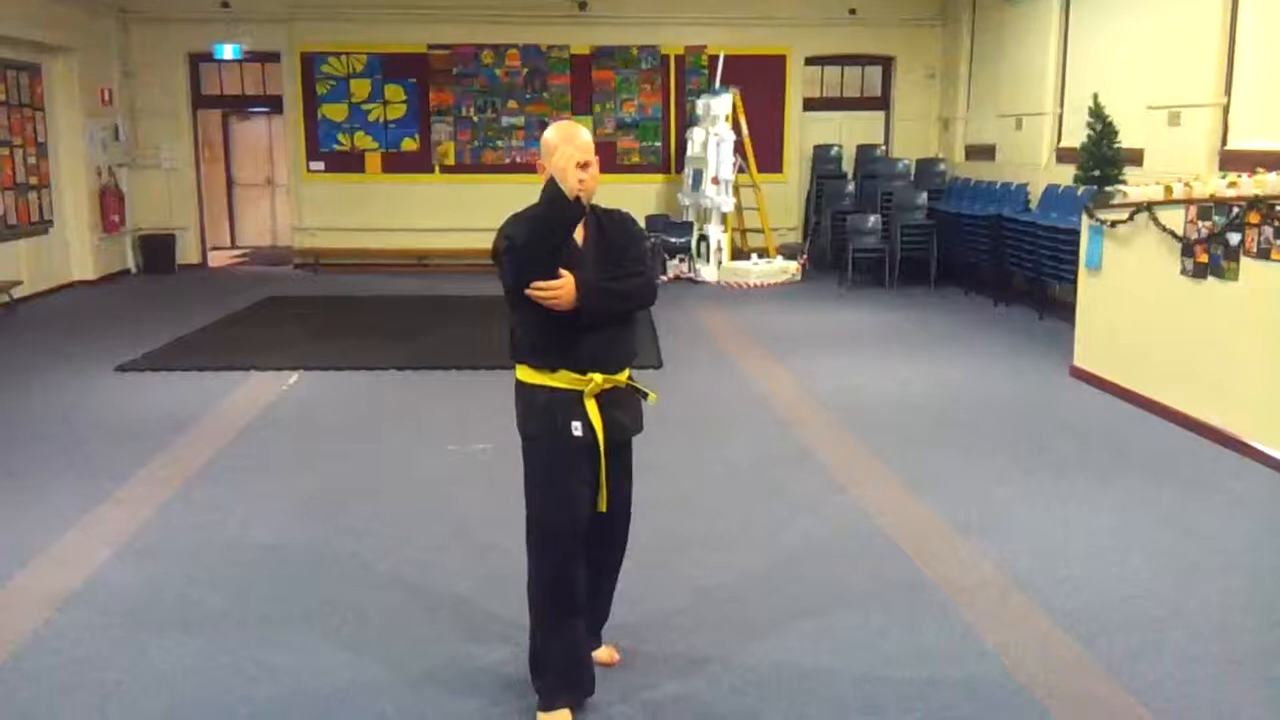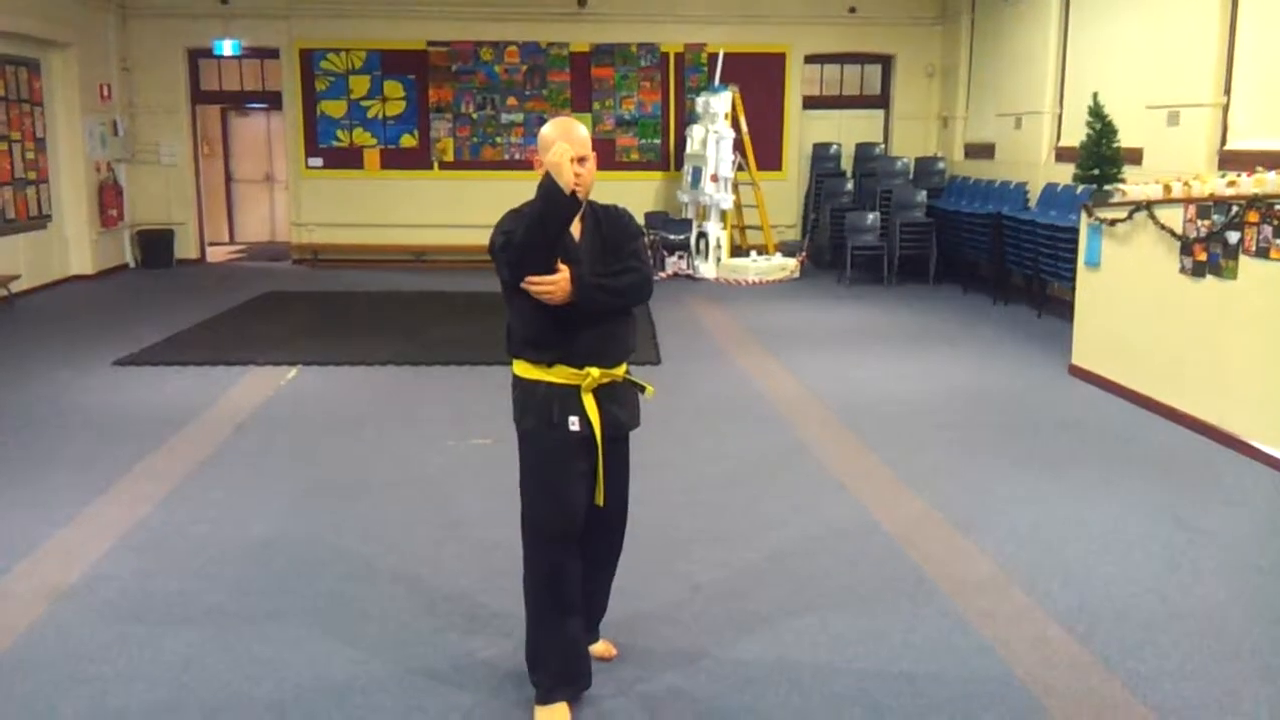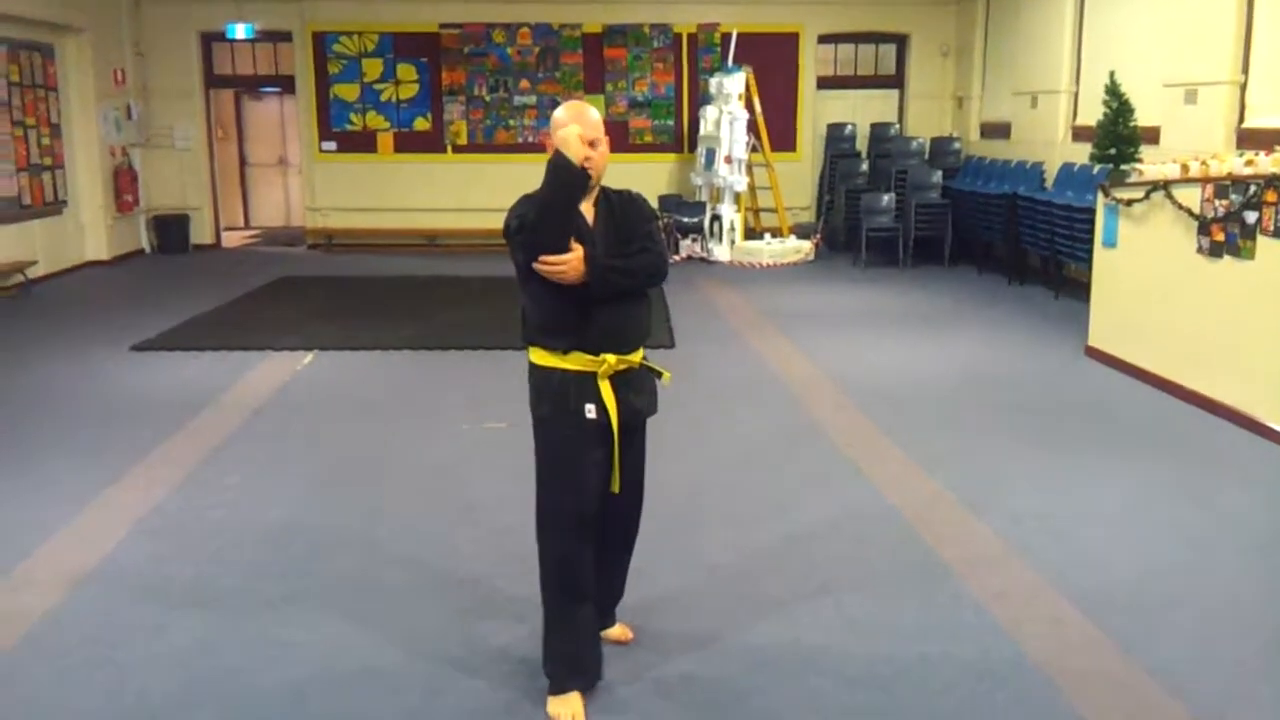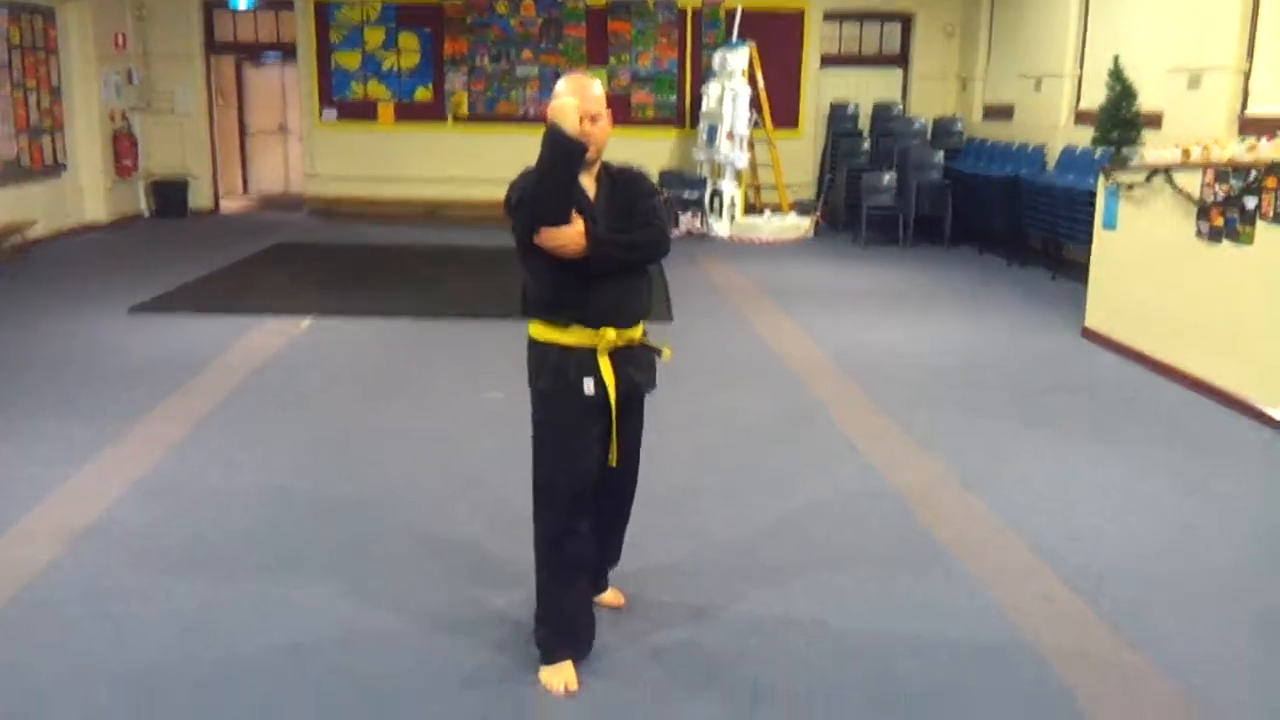
dt=0.4s
person 1, frame 1
left shoulder: (619, 227)
right shoulder: (522, 229)
left elbow: (644, 287)
right elbow: (530, 267)
left wrist: (583, 294)
right wrist: (559, 192)
left hip: (611, 399)
right hip: (550, 404)
left knee: (606, 528)
right knee: (556, 537)
left ankle: (585, 633)
person 1, frame 2
left shoulder: (617, 223)
right shoulder: (520, 225)
left elbow: (640, 283)
right elbow: (528, 261)
left wrist: (577, 290)
right wrist: (555, 189)
left hip: (608, 394)
right hip: (547, 398)
left knee: (603, 522)
right knee: (552, 532)
left ankle: (583, 628)
person 1, frame 3
left shoulder: (631, 208)
right shoulder: (531, 211)
left elbow: (654, 264)
right elbow: (543, 245)
left wrist: (591, 269)
right wrist: (564, 165)
left hip: (626, 380)
right hip: (563, 385)
left knee: (619, 508)
right knee: (566, 520)
left ankle: (599, 611)
person 1, frame 4
left shoulder: (633, 185)
right shoulder: (534, 185)
left elbow: (655, 240)
right elbow: (544, 218)
left wrist: (592, 243)
right wrist: (560, 138)
left hip: (624, 354)
right hip: (562, 358)
left knee: (614, 478)
right knee: (563, 491)
left ankle: (592, 576)
right ankle: (560, 640)
